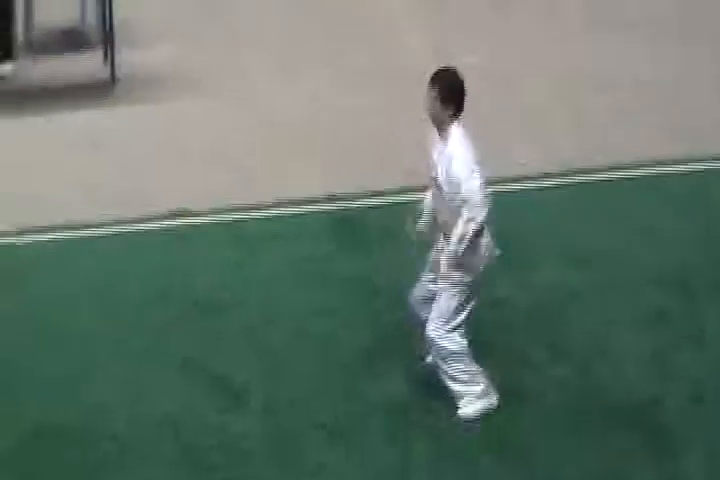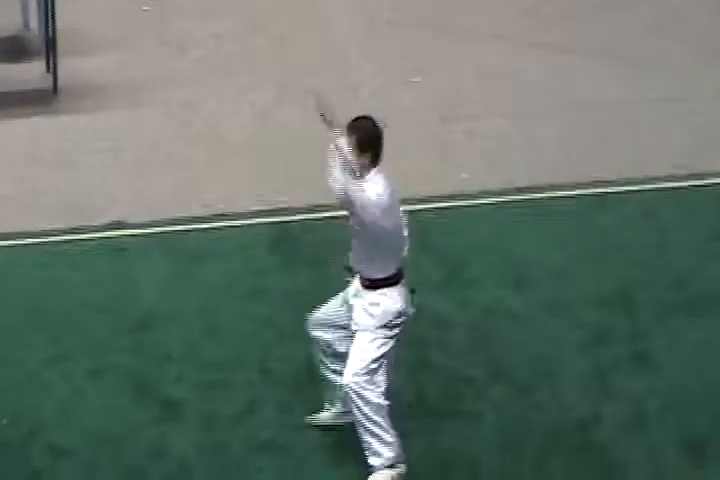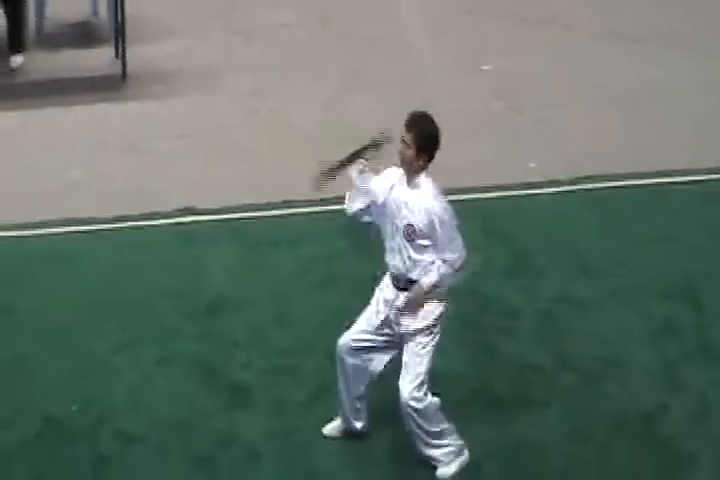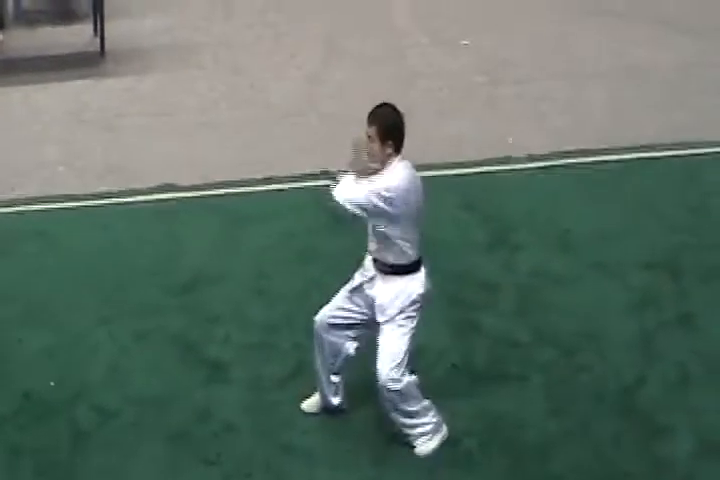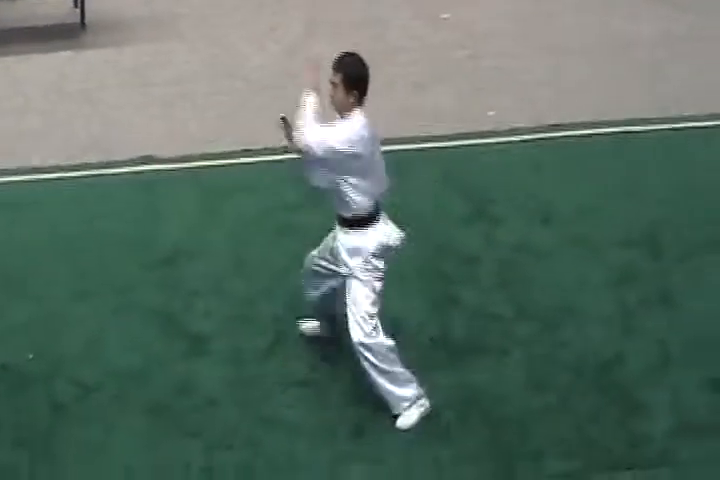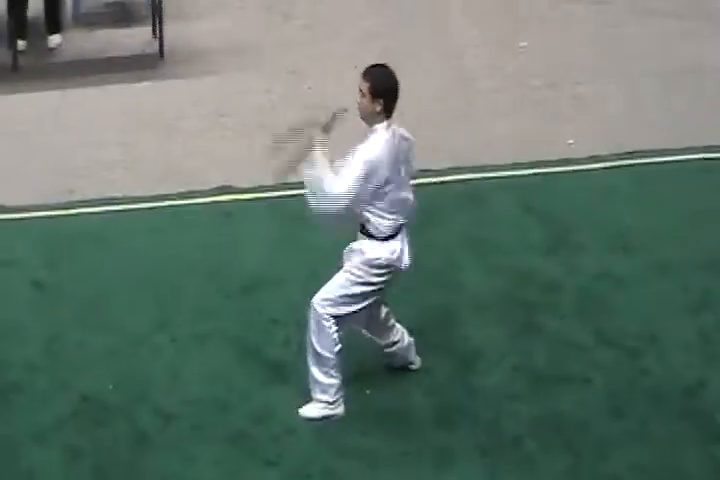
dt=0.5s
person 1, frame 1
left shoulder: (458, 150)
right shoulder: (442, 140)
left elbow: (475, 208)
left wrist: (454, 250)
right wrist: (428, 219)
left hip: (463, 250)
right hip: (446, 242)
left knee: (441, 329)
right knee: (421, 301)
left ankle: (479, 394)
right ankle: (442, 356)
person 1, frame 2
left shoulder: (375, 192)
right shoulder: (365, 183)
left elbow: (351, 197)
left wrist: (337, 149)
left hip: (383, 300)
right hip: (362, 288)
left knee: (359, 380)
right knee: (323, 327)
right ankle: (343, 406)
person 1, frame 3
left shoulder: (433, 204)
right shoulder: (390, 180)
left elbow: (454, 257)
right elbow: (356, 207)
left wrist: (426, 289)
right wrist: (360, 177)
left hip: (420, 304)
right hip: (390, 291)
left knee: (411, 394)
right knee: (349, 348)
right ankle: (352, 420)
person 1, frame 4
left shoulder: (399, 181)
right shoulder: (389, 172)
left elbow: (349, 198)
right elbow: (358, 190)
left wrist: (355, 179)
right wrist: (360, 177)
left hip: (401, 284)
right hip: (374, 272)
left knee: (389, 374)
right knee: (327, 322)
left ankle: (429, 428)
right ankle: (330, 395)
person 1, frame 5
left shoulder: (352, 134)
right shoulder: (346, 124)
left elbow: (313, 145)
right elbow: (314, 158)
left wrist: (309, 99)
right wrist: (297, 138)
left hip: (365, 240)
right hip: (350, 230)
left knee: (363, 331)
right knee: (316, 269)
left ankle: (410, 399)
right ankle: (328, 322)
person 1, frame 6
left shoulder: (374, 151)
right shoulder: (400, 137)
left elbow: (331, 201)
left wrist: (317, 161)
left hip: (378, 251)
right hip: (389, 241)
left knee: (324, 310)
right knee: (367, 308)
left ankle: (328, 399)
right ankle: (404, 352)
